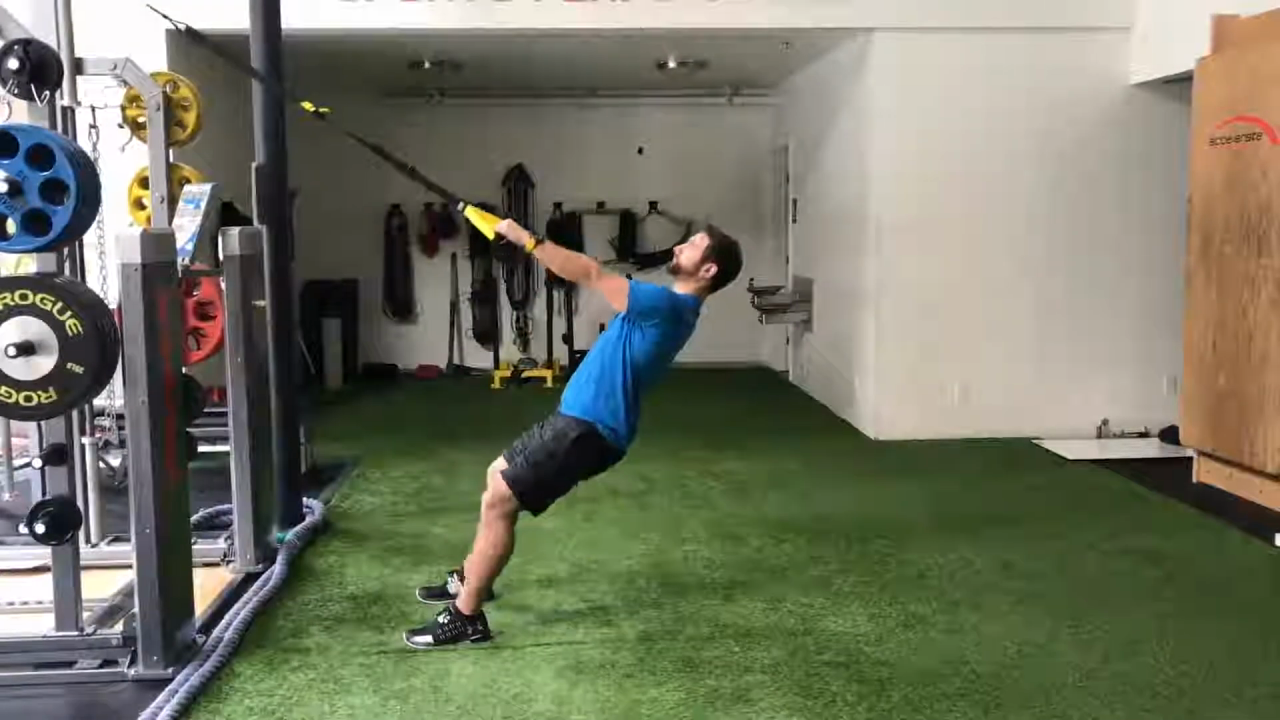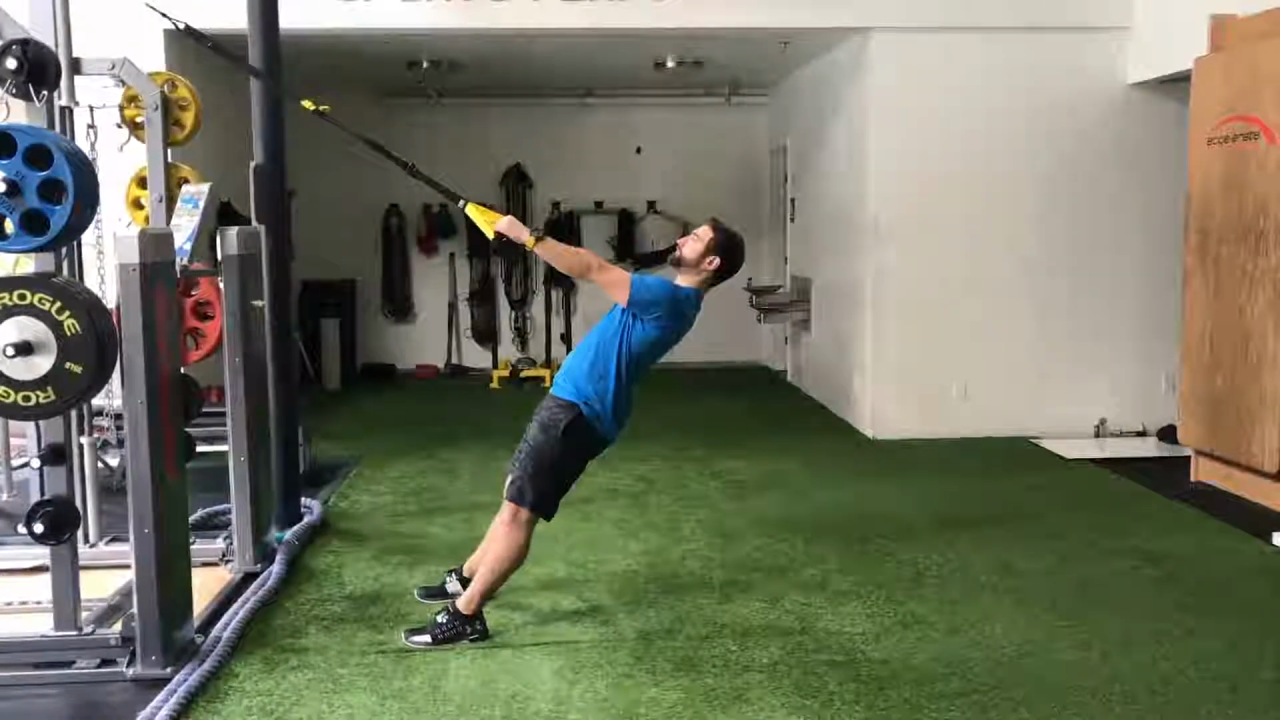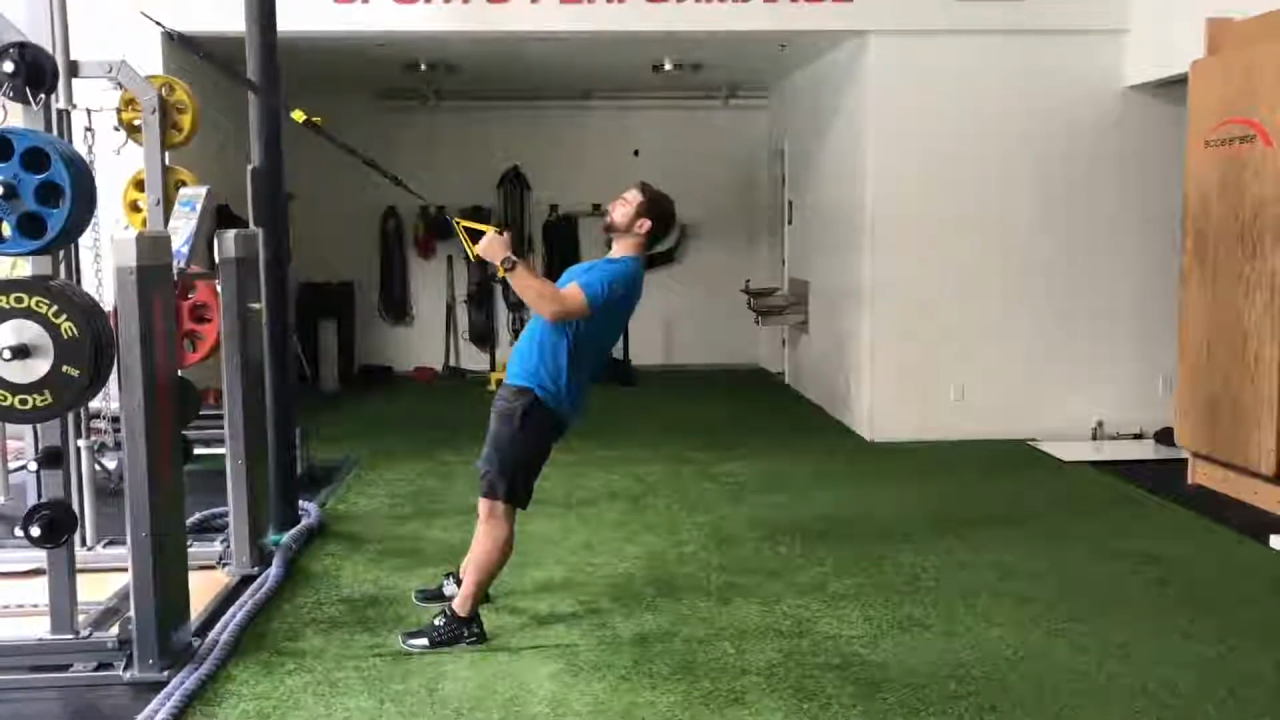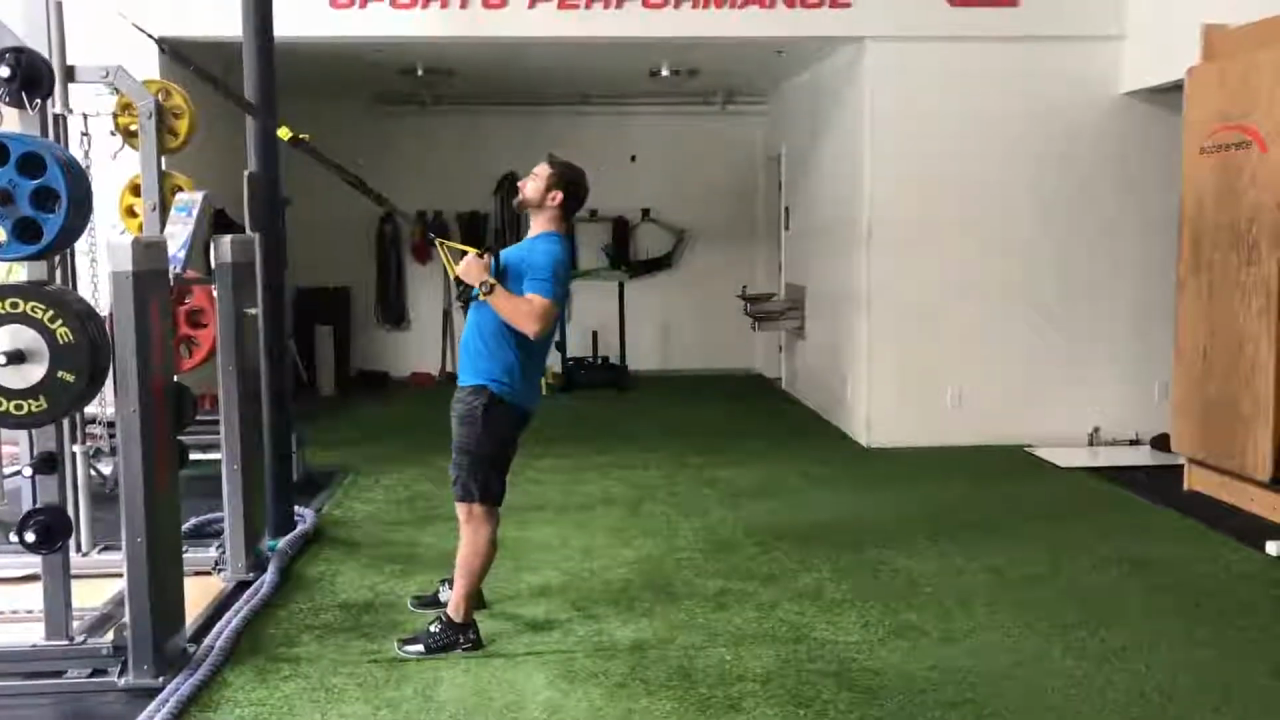
dt=0.5s
person 1, frame 1
left shoulder: (670, 306)
right shoulder: (666, 305)
left elbow: (591, 274)
right elbow: (594, 276)
left wrist: (526, 239)
right wrist: (530, 242)
left hip: (590, 429)
right hip: (578, 418)
left knee: (496, 501)
right knee: (498, 474)
left ankle: (465, 617)
right ankle: (469, 578)
person 1, frame 2
left shoulder: (671, 298)
right shoulder: (669, 296)
left elbow: (592, 268)
right elbow: (599, 273)
left wrist: (527, 236)
right wrist: (529, 239)
left hip: (576, 411)
right hip: (570, 402)
left knee: (518, 512)
right knee: (515, 497)
left ankle: (464, 616)
right ankle: (466, 578)
person 1, frame 3
left shoulder: (620, 274)
right shoulder: (612, 268)
left elbow: (554, 308)
right elbow: (555, 300)
left wrist: (505, 261)
right wrist: (510, 260)
left hip: (534, 395)
right hip: (528, 388)
left knee: (495, 507)
right knee: (492, 497)
left ankle: (461, 619)
right ankle: (464, 580)
person 1, frame 4
left shoulder: (548, 252)
right shoulder: (532, 247)
left elbow: (535, 322)
left wrist: (484, 283)
right wrist: (477, 272)
left hip: (493, 392)
right hip: (483, 385)
left knee: (475, 508)
right knee: (476, 502)
left ankle: (458, 625)
right ankle: (462, 588)
